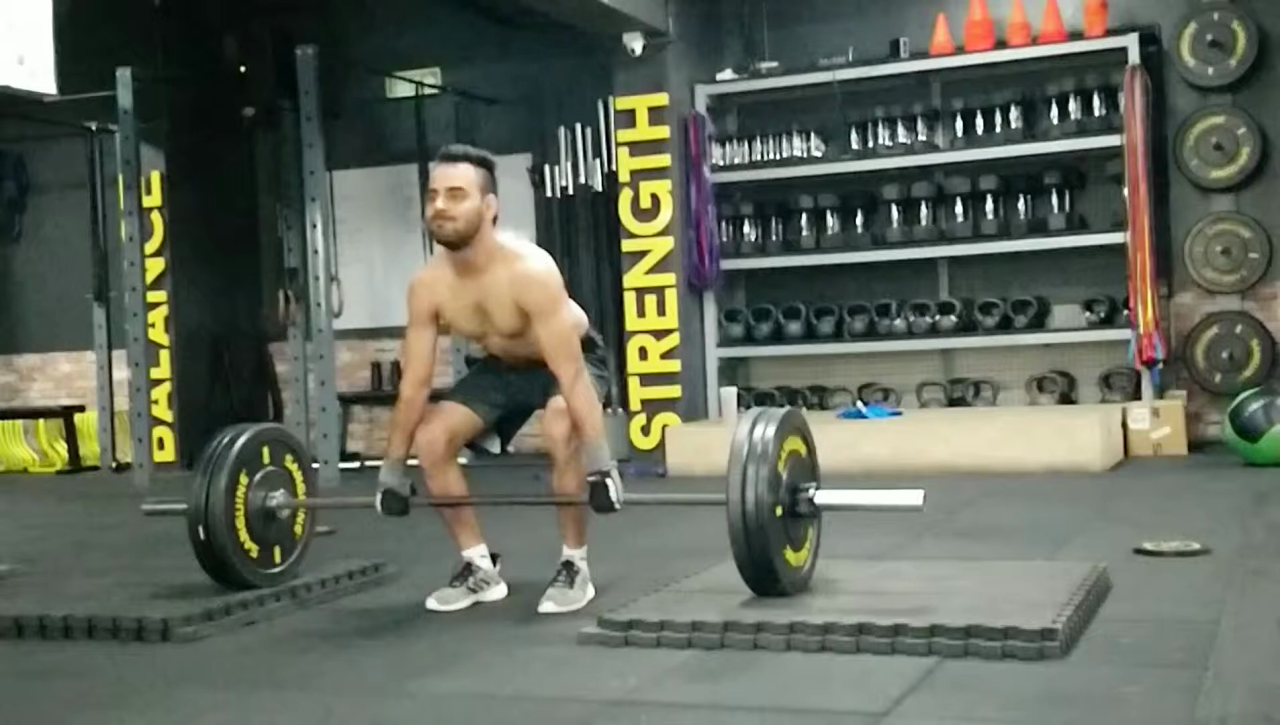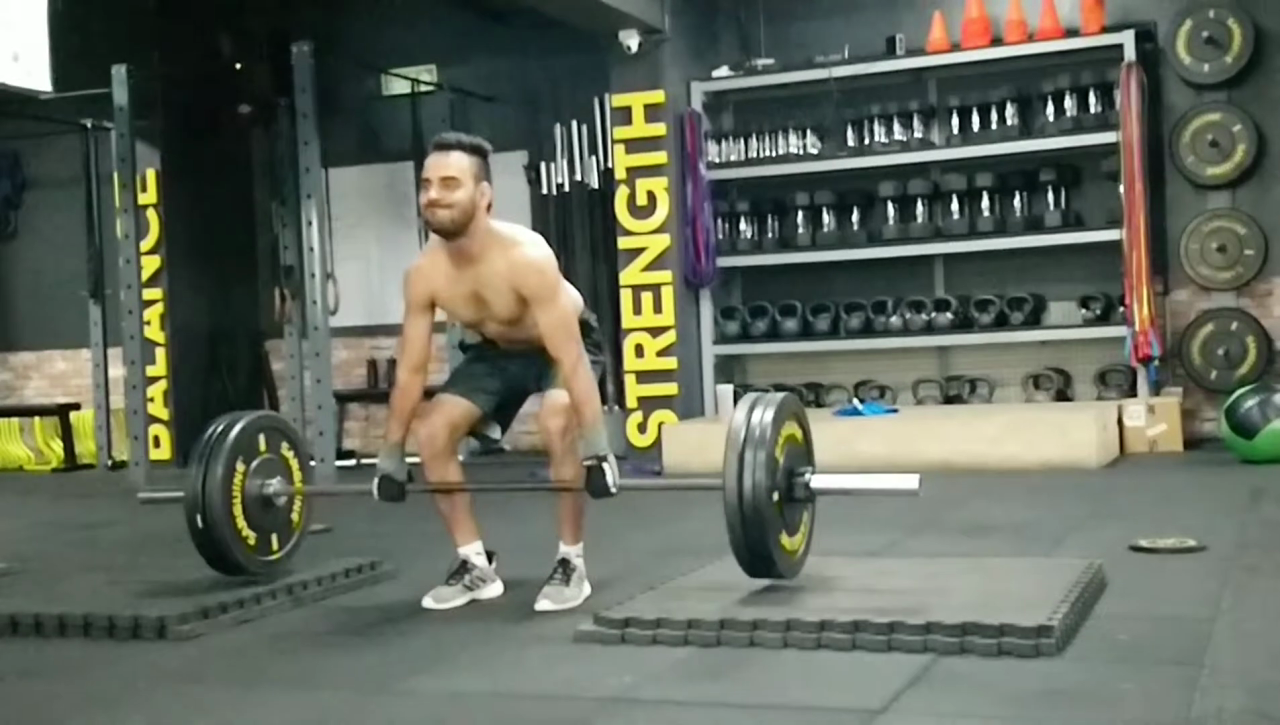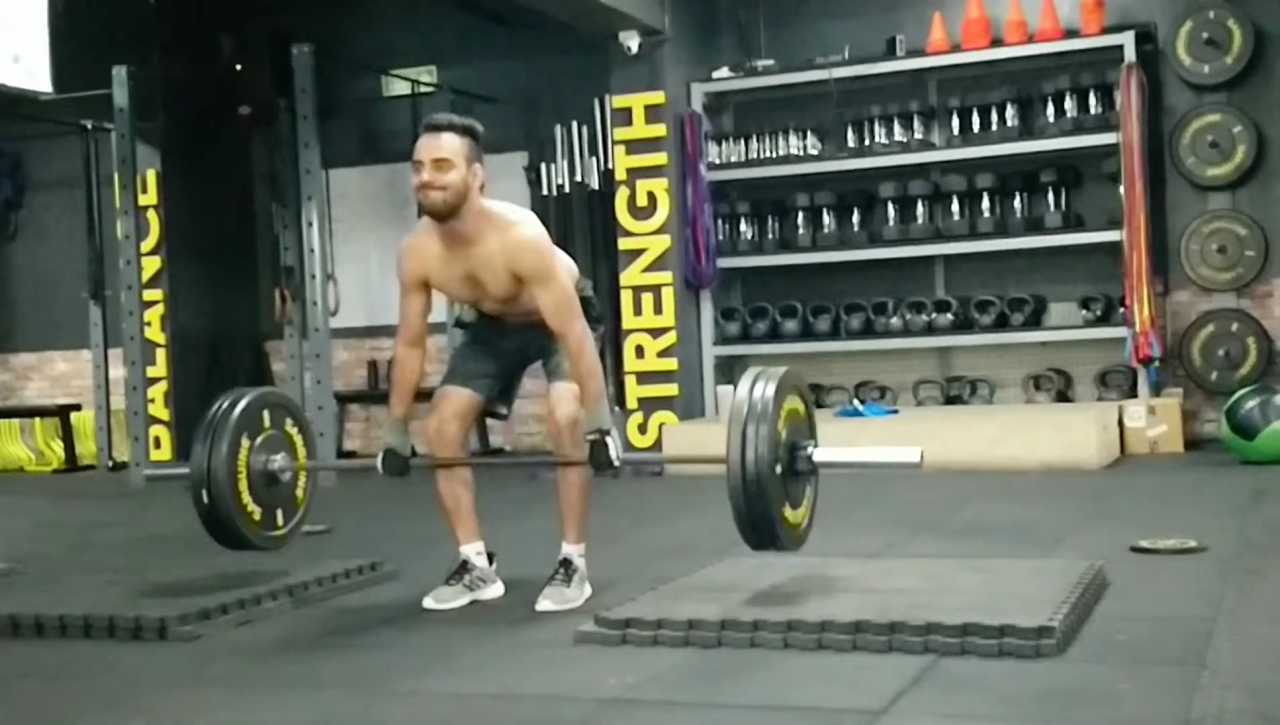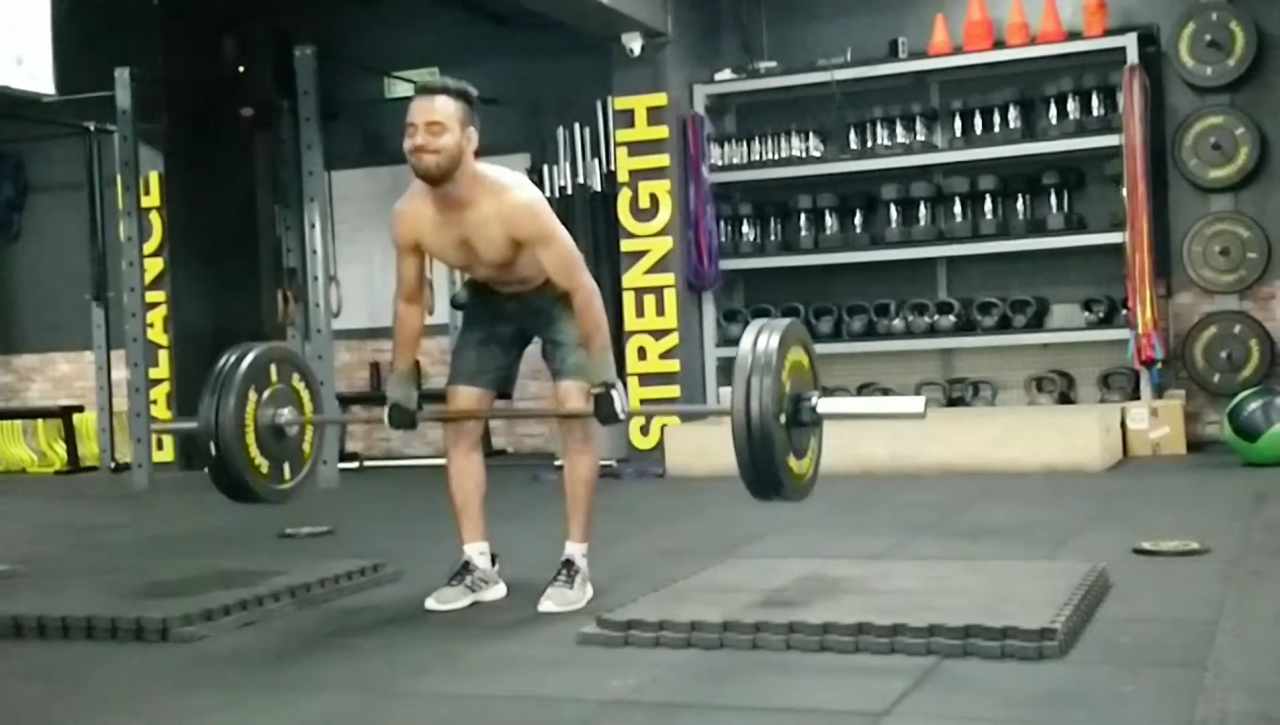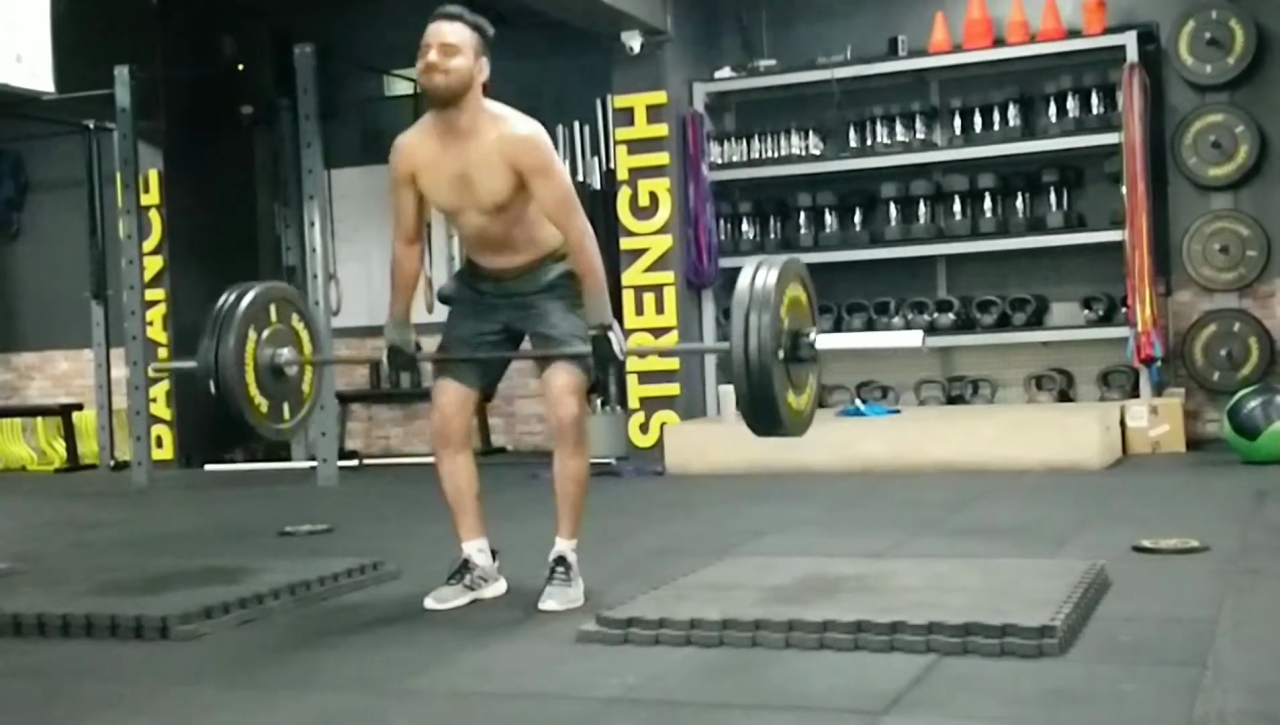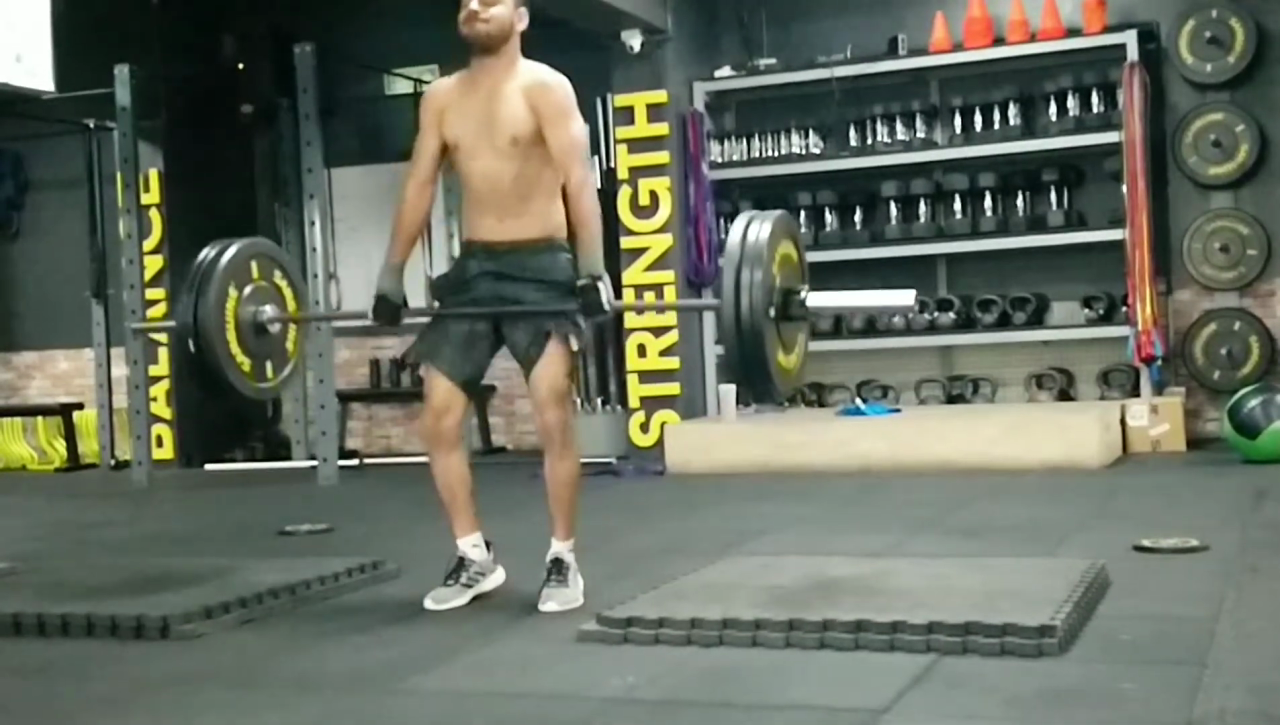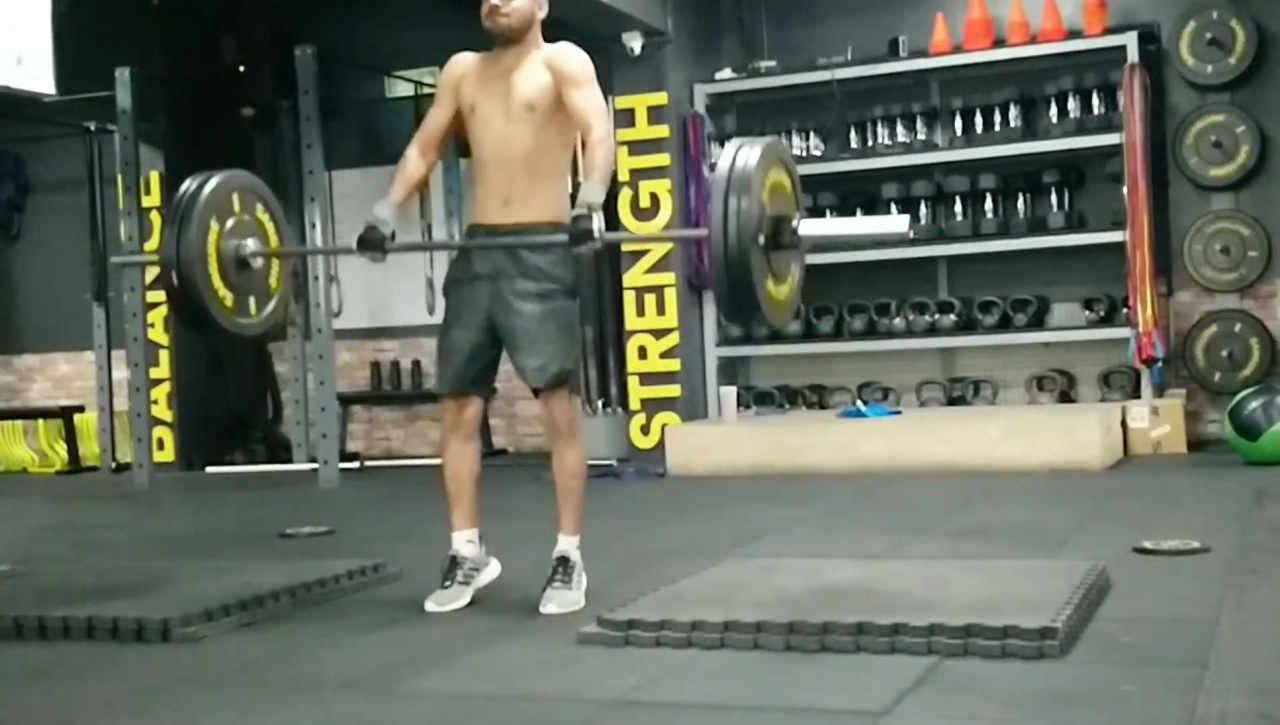
dt=0.5s
person 1, frame 1
left shoulder: (531, 272)
right shoulder: (427, 285)
left elbow: (570, 375)
right elbow: (413, 383)
left wrist: (601, 464)
right wrist: (393, 469)
left hip: (572, 360)
right hip: (501, 367)
left knee: (561, 431)
right knee: (430, 439)
left ankle: (574, 566)
right ankle: (480, 566)
person 1, frame 2
left shoulder: (527, 257)
right shoulder: (423, 273)
left elbow: (570, 359)
right elbow: (410, 368)
left wrist: (597, 448)
right wrist: (391, 455)
left hip: (564, 344)
right hip: (497, 349)
left knee: (557, 424)
right knee: (432, 433)
left ankle: (570, 564)
right ankle: (476, 565)
person 1, frame 3
left shoulder: (521, 236)
right shoulder: (417, 251)
left elbow: (573, 335)
right elbow: (410, 343)
left wrist: (601, 423)
right wrist: (395, 432)
left hip: (561, 318)
right hip: (493, 325)
left knee: (565, 419)
right knee: (442, 426)
left ankle: (572, 563)
right ankle: (477, 565)
person 1, frame 4
left shoulder: (515, 201)
right shoulder: (409, 215)
left elbow: (582, 287)
right elbow: (409, 300)
left wrist: (605, 379)
right wrist: (400, 385)
left hip: (555, 295)
right hip: (489, 300)
left knee: (574, 414)
right knee: (460, 422)
left ankle: (574, 565)
right ankle: (478, 565)
person 1, frame 5
left shoulder: (518, 136)
right shoulder: (409, 151)
left elbow: (577, 232)
right elbow: (408, 243)
left wrist: (602, 321)
right wrist: (397, 328)
left hip: (550, 282)
right hip: (479, 289)
left knee: (565, 414)
right knee: (447, 423)
left ankle: (565, 560)
right ankle: (478, 562)
person 1, frame 6
left shoulder: (545, 86)
right shoulder: (441, 95)
left elbow: (580, 180)
right elbow: (419, 186)
left wrist: (594, 270)
right wrist: (392, 275)
left hip: (539, 266)
right hip: (470, 268)
left knee: (552, 414)
right knee: (439, 417)
left ankle: (563, 561)
right ankle: (474, 557)
person 1, frame 7
left shoulder: (563, 59)
right shoulder: (462, 69)
left elbow: (598, 134)
right elbow: (423, 147)
left wrist: (590, 205)
right wrist: (385, 214)
left hip: (541, 253)
right hip: (475, 250)
left knee: (559, 408)
right knee: (459, 411)
left ankle: (568, 559)
right ankle: (468, 553)
